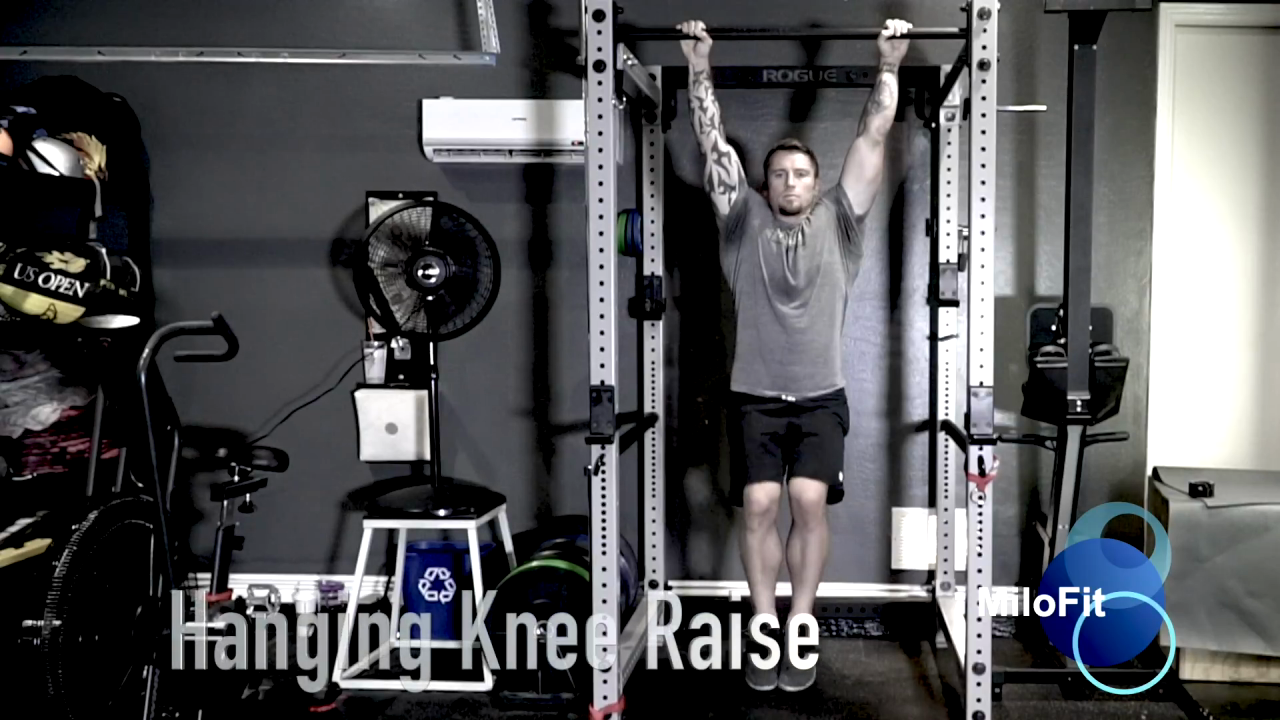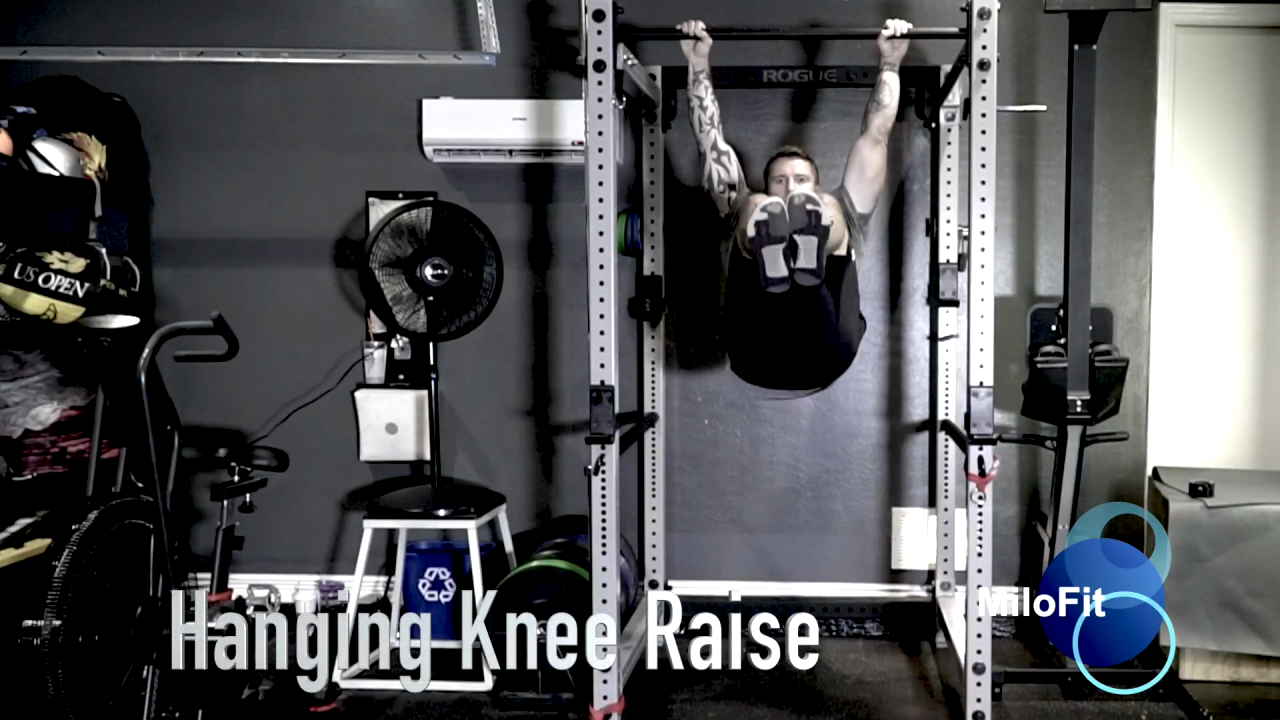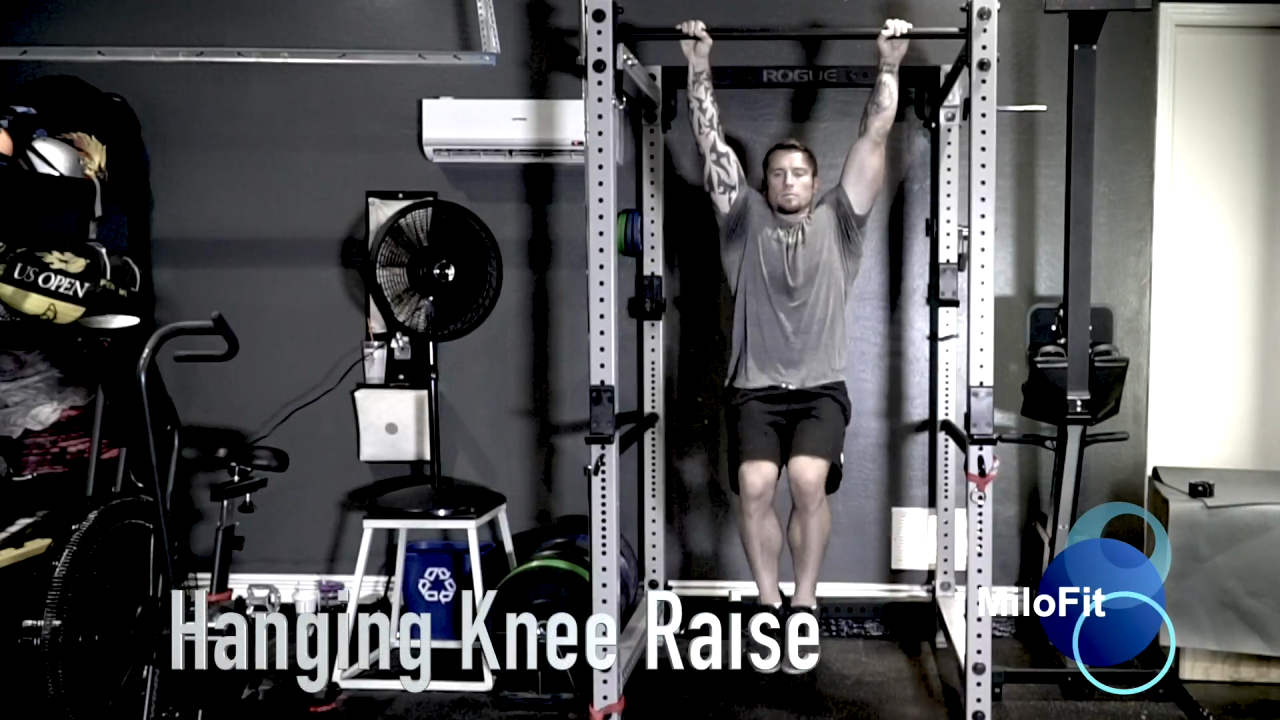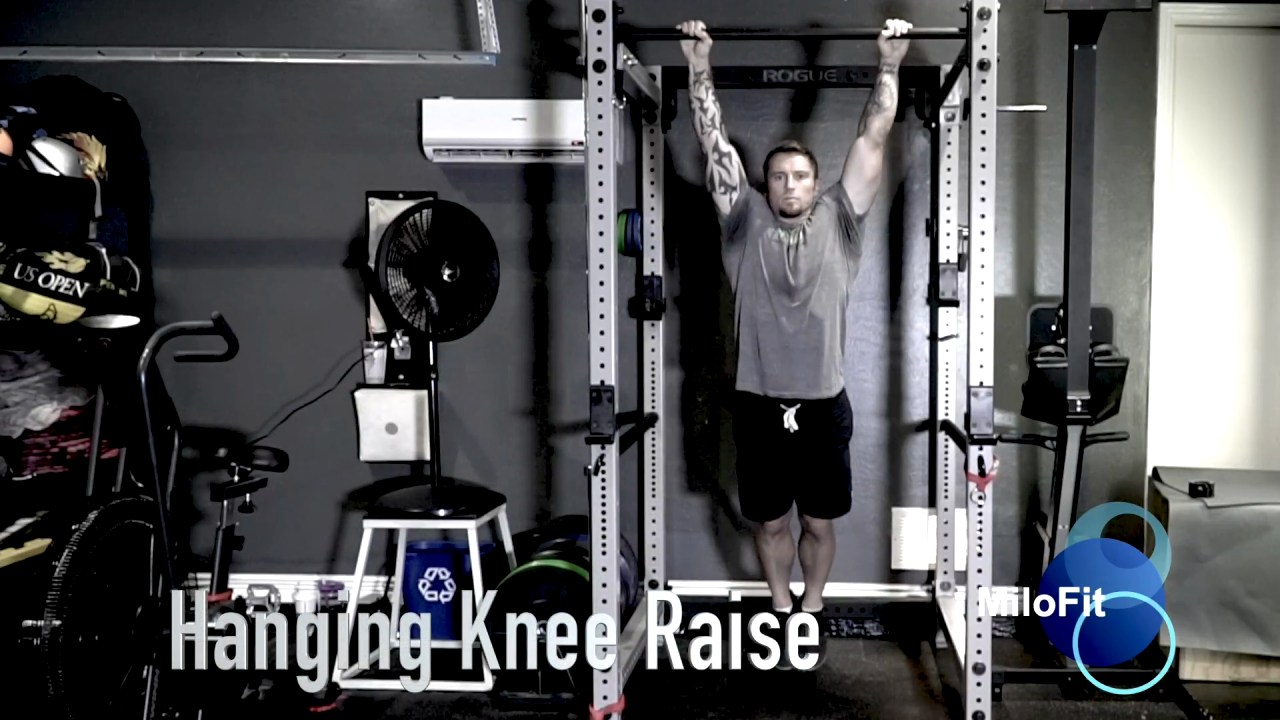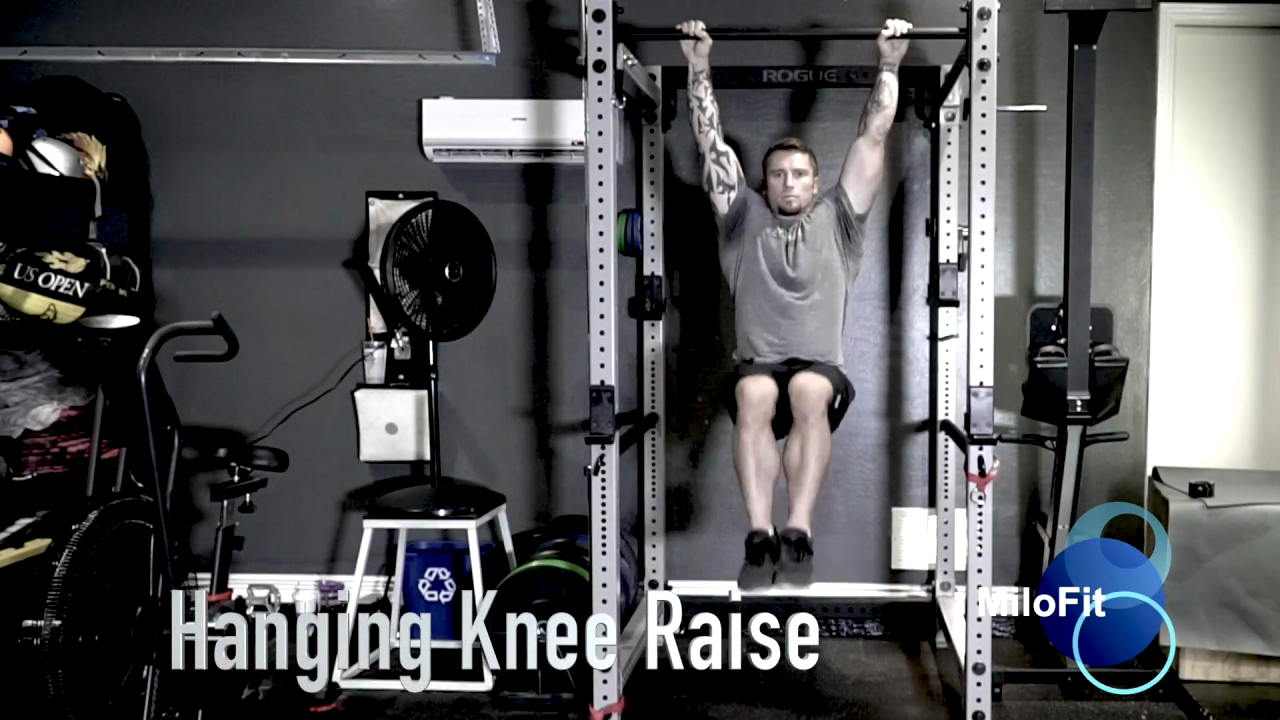
dt=0.7s
person 1, frame 1
left shoulder: (837, 219)
right shoulder: (743, 217)
left elbow: (869, 141)
right elbow: (713, 144)
left wrist: (888, 68)
right wrist: (699, 68)
left hip: (820, 398)
right hip: (754, 397)
left knee: (809, 503)
right knee: (758, 506)
left ankle: (799, 627)
right ankle: (766, 627)
person 1, frame 2
left shoulder: (838, 212)
right shoulder: (747, 211)
left elbow: (875, 137)
right elbow: (712, 142)
left wrist: (889, 65)
right wrist: (699, 66)
left hip: (825, 344)
right hip: (758, 345)
left knee: (826, 206)
right knee: (755, 208)
left ankle: (811, 250)
right ankle: (768, 244)
person 1, frame 3
left shoulder: (838, 219)
right shoulder: (744, 217)
left elbow: (873, 138)
right elbow: (712, 144)
left wrist: (888, 66)
right wrist: (699, 68)
left hip: (820, 389)
right hip: (755, 389)
left knee: (809, 486)
right knee: (754, 487)
left ankle: (803, 613)
right ankle: (769, 613)
person 1, frame 4
left shoulder: (839, 218)
right shoulder: (745, 219)
left elbow: (872, 138)
right elbow: (714, 142)
left wrist: (889, 65)
right wrist: (699, 66)
left hip: (823, 406)
right hip: (759, 406)
left knee: (818, 525)
right knee: (770, 523)
left ankle: (810, 616)
right ankle: (782, 615)
person 1, frame 5
left shoulder: (836, 220)
right shoulder: (744, 218)
left elbow: (871, 138)
right elbow: (711, 143)
left wrist: (888, 65)
right wrist: (699, 65)
left hip: (820, 383)
right hip: (758, 376)
left knee: (807, 392)
right knee: (754, 395)
left ankle: (796, 535)
right ankle: (760, 540)
